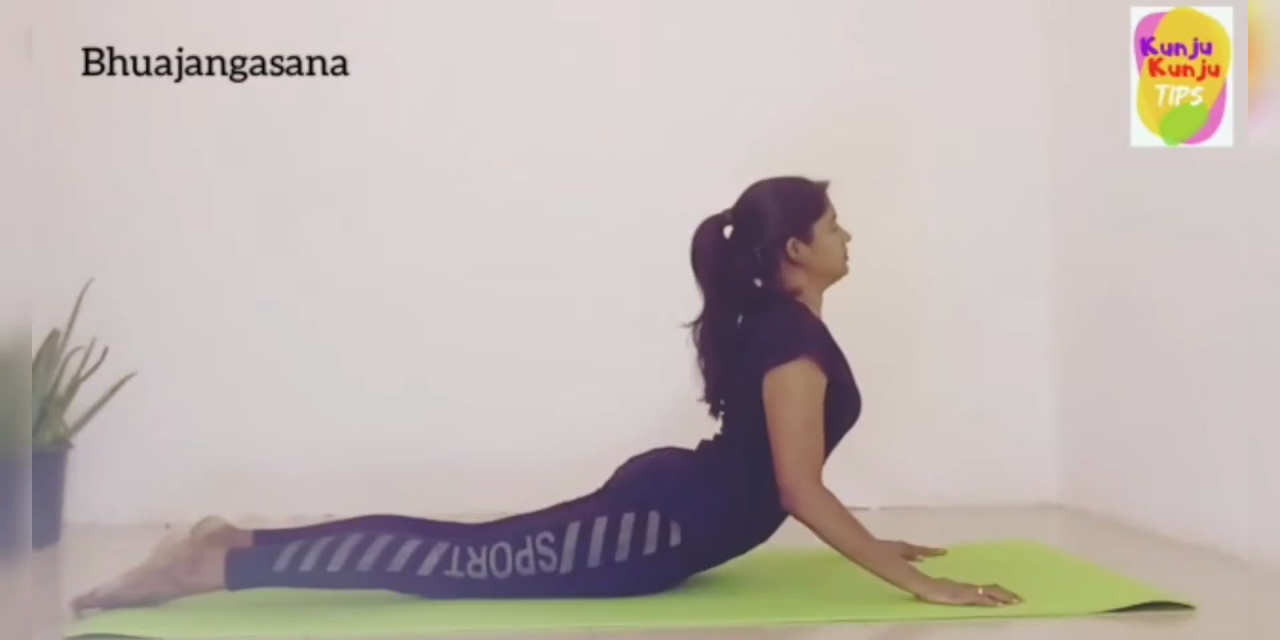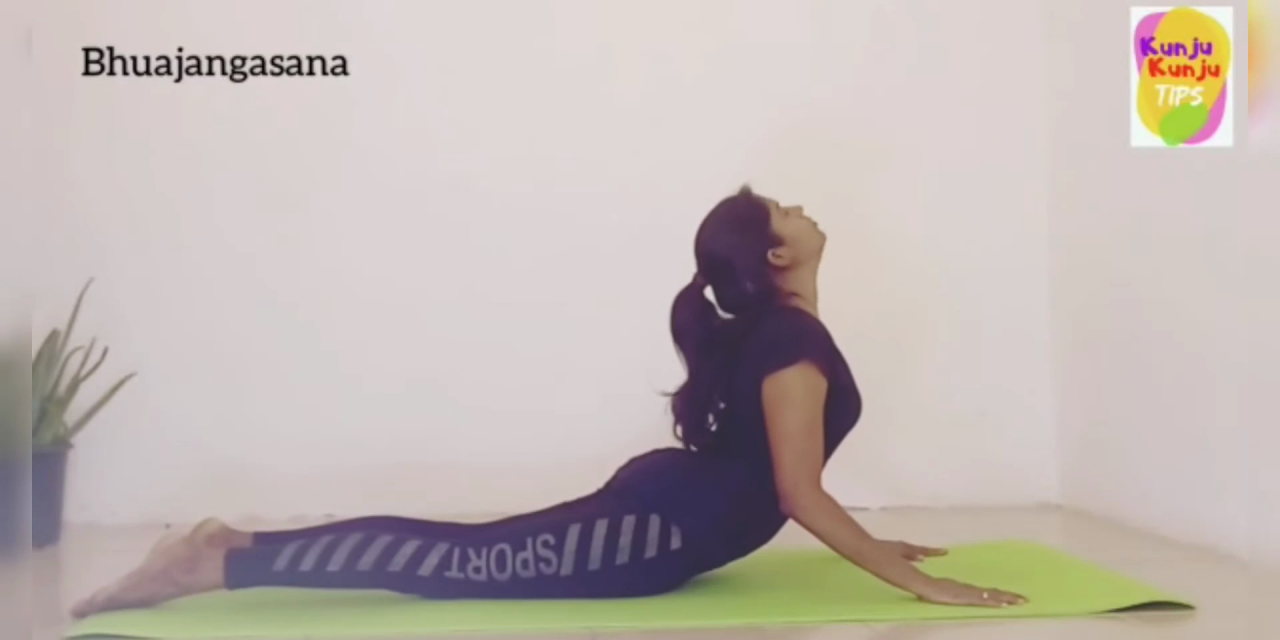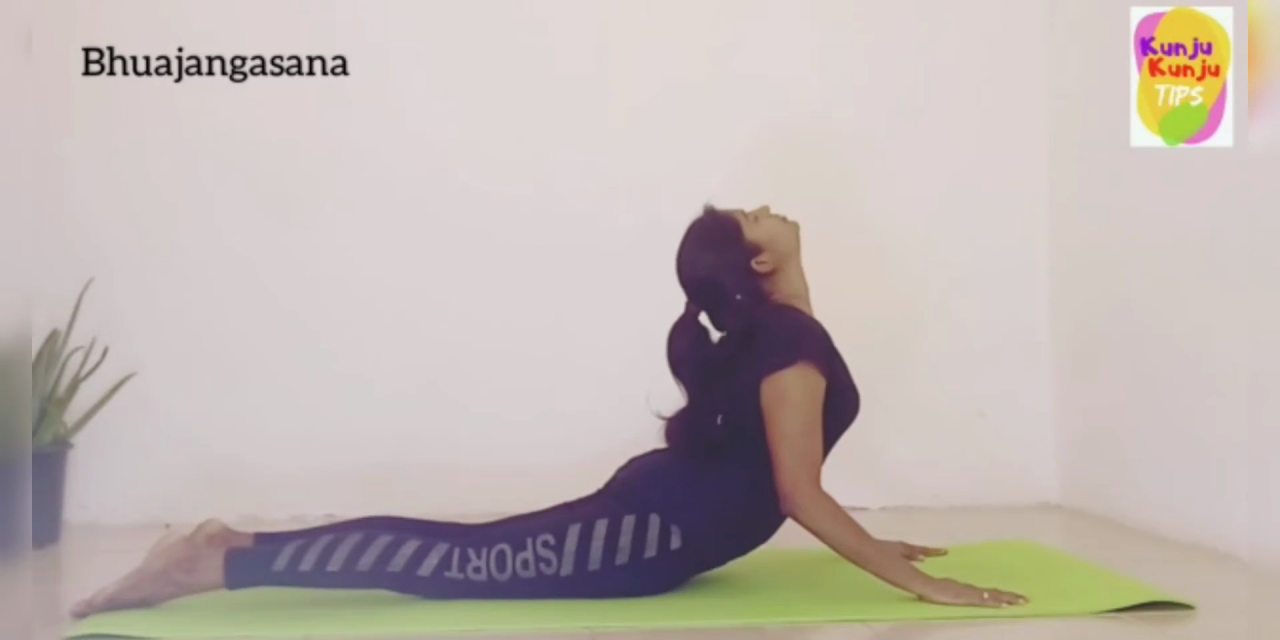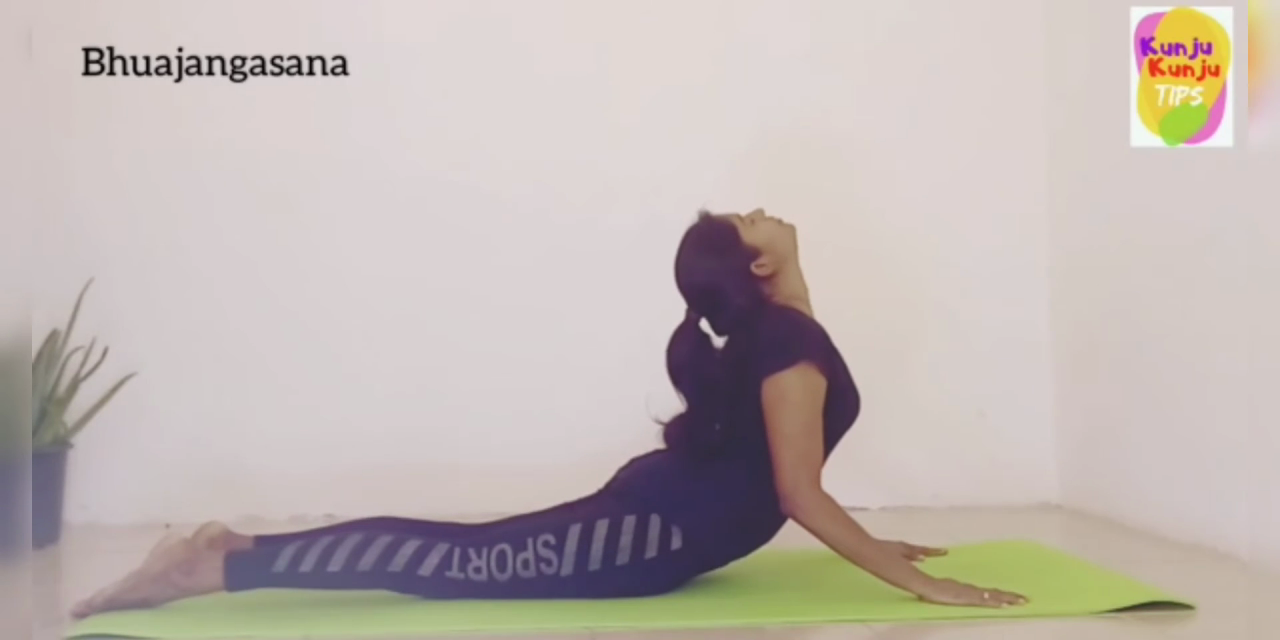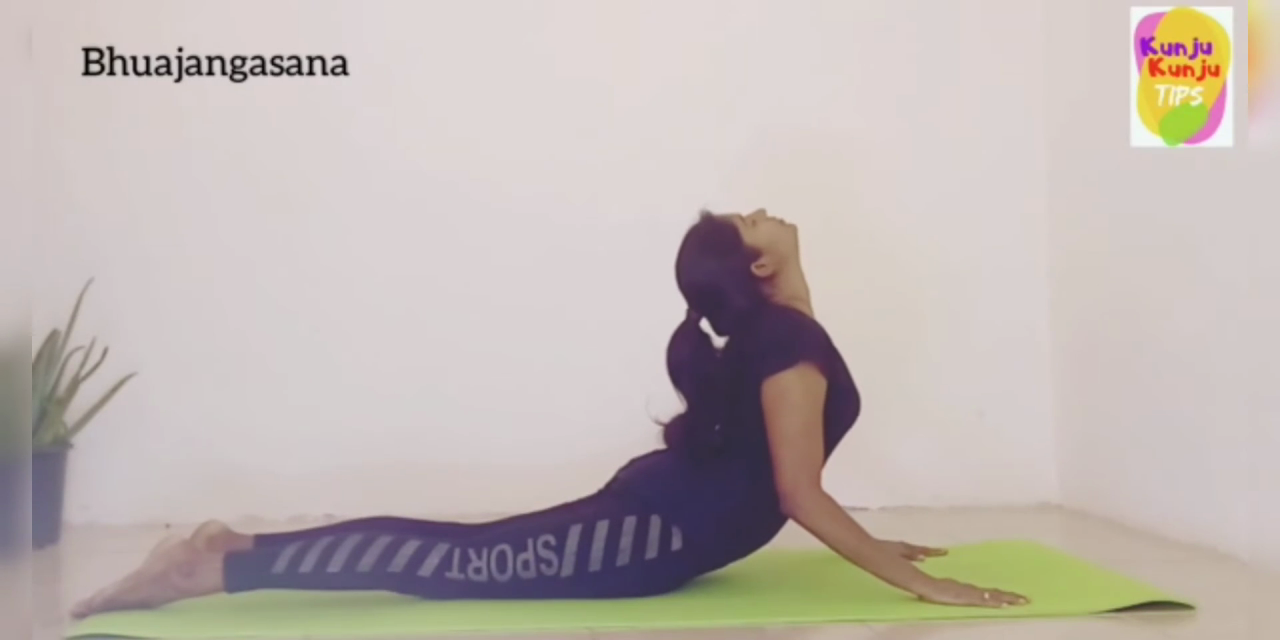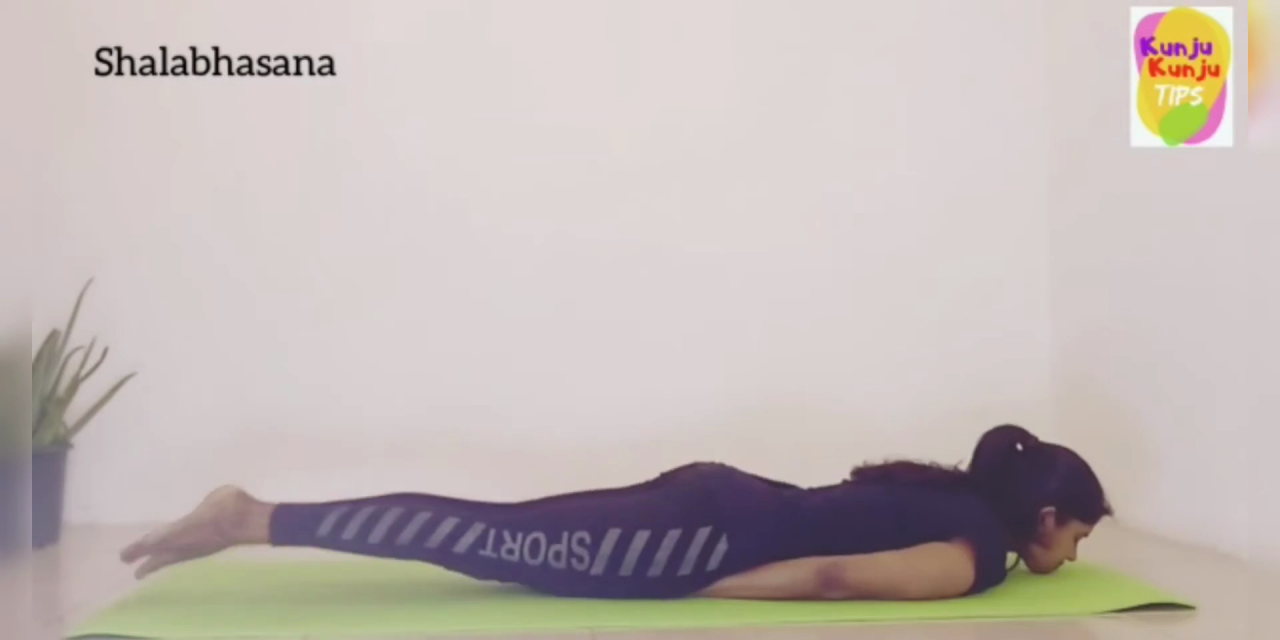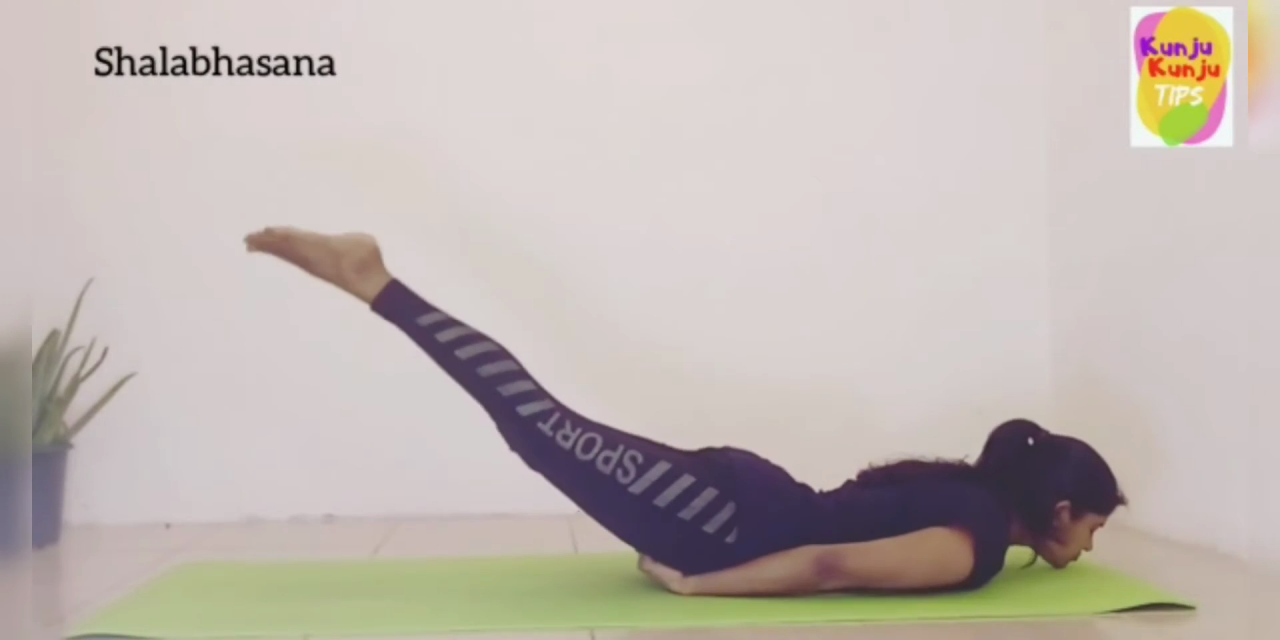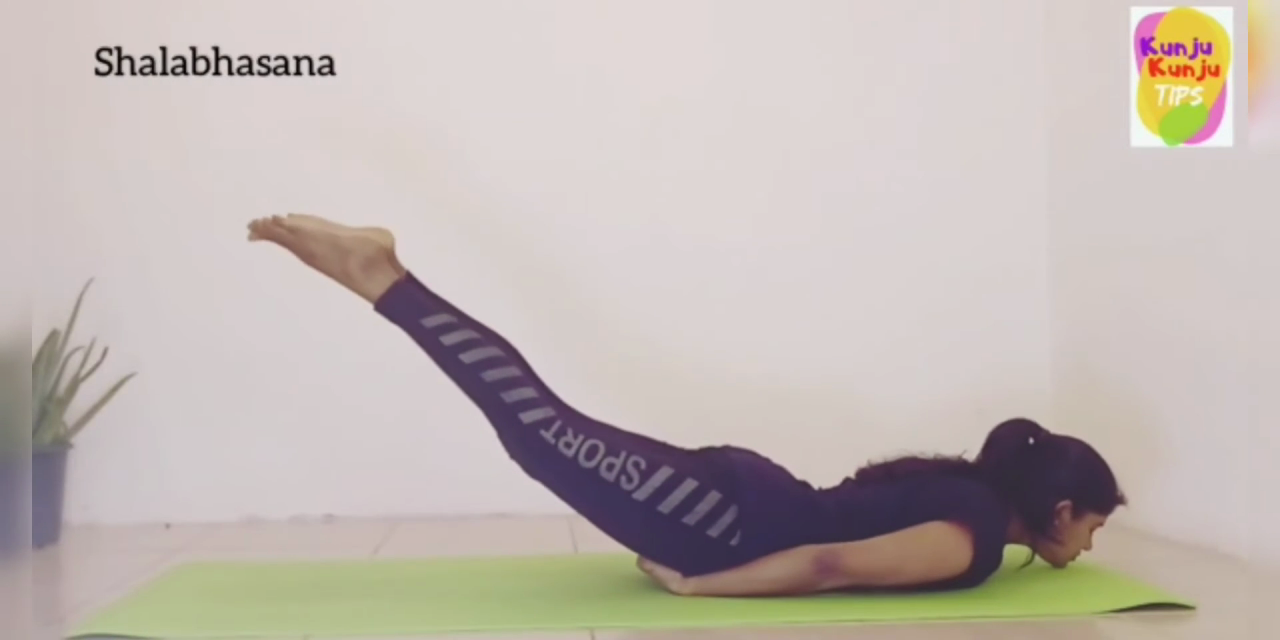
dt=0.5s
person 1, frame 1
left shoulder: (771, 322)
right shoulder: (794, 337)
left elbow: (783, 473)
right elbow: (801, 492)
left wrist: (864, 544)
right wrist: (913, 582)
left hip: (664, 497)
right hip: (667, 523)
left knee: (465, 544)
right knee: (460, 565)
left ankle: (238, 543)
right ankle: (209, 570)
person 1, frame 2
left shoulder: (770, 329)
right shoulder: (795, 343)
left elbow: (781, 474)
right elbow: (801, 495)
left wrist: (871, 544)
right wrist: (914, 580)
left hip: (660, 502)
right hip: (663, 530)
left knee: (463, 548)
right knee: (462, 566)
left ankle: (238, 542)
right ankle: (211, 568)
person 1, frame 3
left shoulder: (769, 332)
right shoulder: (791, 342)
left elbow: (781, 477)
right elbow: (800, 495)
left wrist: (873, 545)
right wrist: (915, 580)
left hip: (657, 506)
right hip: (658, 531)
left knee: (461, 550)
right knee: (455, 566)
left ankle: (232, 546)
right ankle: (212, 565)
person 1, frame 4
left shoulder: (768, 332)
right shoulder: (791, 343)
left elbow: (779, 476)
right elbow: (801, 496)
left wrist: (872, 545)
right wrist: (916, 582)
left hip: (656, 505)
right hip: (659, 532)
left knee: (458, 547)
right knee: (457, 566)
left ankle: (239, 546)
right ankle: (207, 571)
person 1, frame 5
left shoulder: (772, 331)
right shoulder: (790, 344)
left elbow: (778, 479)
right elbow: (800, 498)
left wrist: (875, 545)
right wrist: (916, 582)
left hip: (659, 506)
right hip: (658, 536)
left knee: (453, 545)
right knee: (454, 566)
left ankle: (239, 546)
right ankle: (208, 571)
person 1, frame 6
left shoulder: (965, 496)
right shoulder: (978, 556)
right elbow: (834, 575)
right wrist: (708, 595)
left hip: (714, 499)
right hip: (712, 536)
left knee: (491, 529)
right knee: (490, 541)
left ankle: (260, 516)
right ankle: (256, 521)
person 1, frame 7
left shoulder: (971, 492)
right shoulder: (975, 546)
right elbow: (831, 565)
right wrist: (695, 586)
left hip: (736, 497)
right hip: (728, 520)
left knee: (548, 430)
right knee: (541, 426)
left ankle: (372, 280)
right ankle: (370, 282)
person 1, frame 8
left shoulder: (969, 486)
right shoulder: (974, 541)
right elbow: (829, 564)
right wrist: (693, 585)
left hip: (740, 495)
right hip: (730, 522)
left knee: (549, 427)
right knee: (542, 429)
left ankle: (384, 276)
right ankle: (381, 281)
